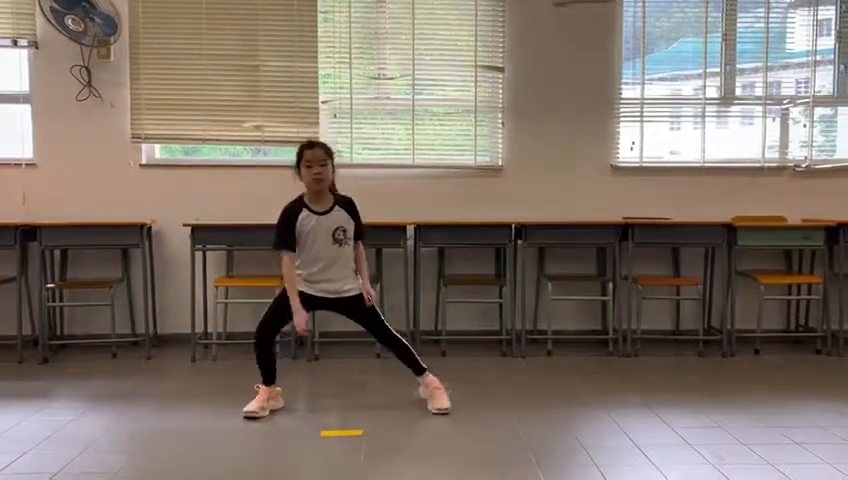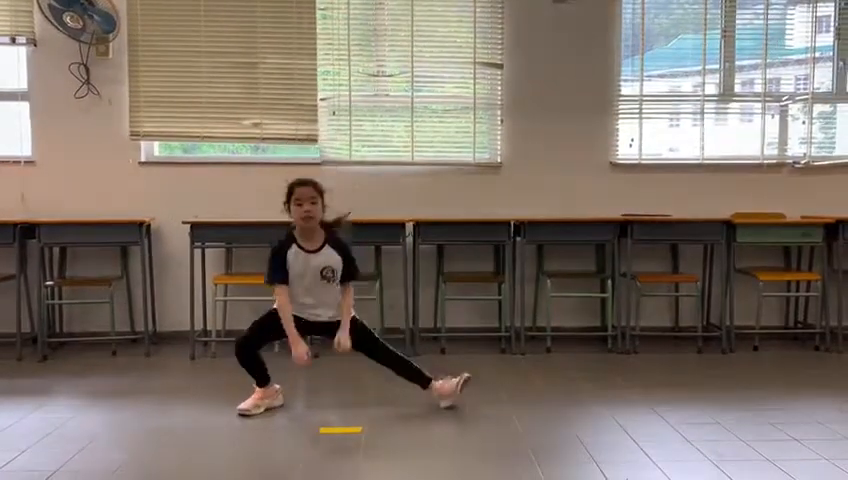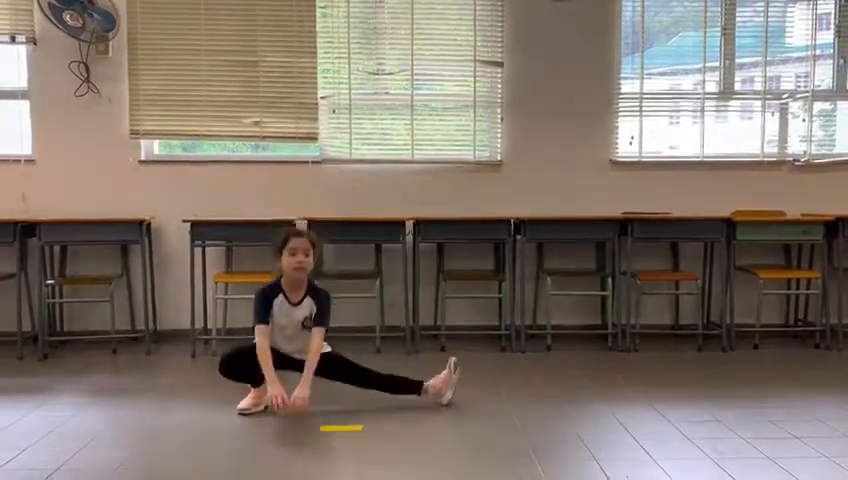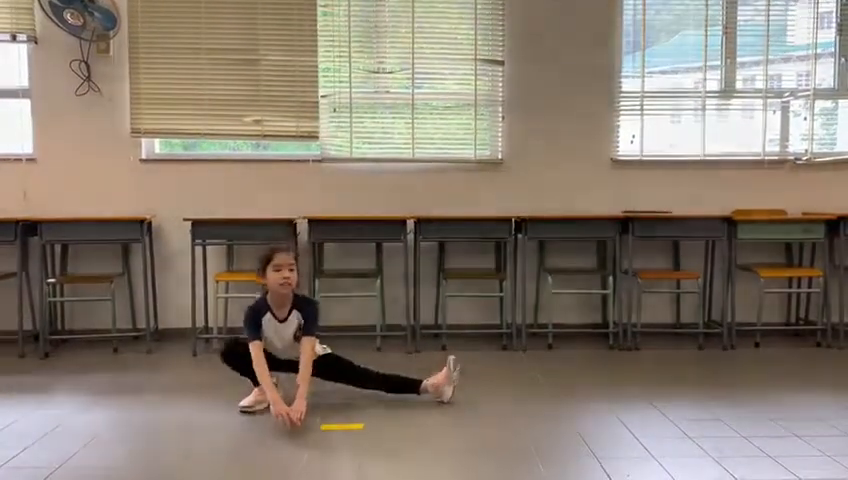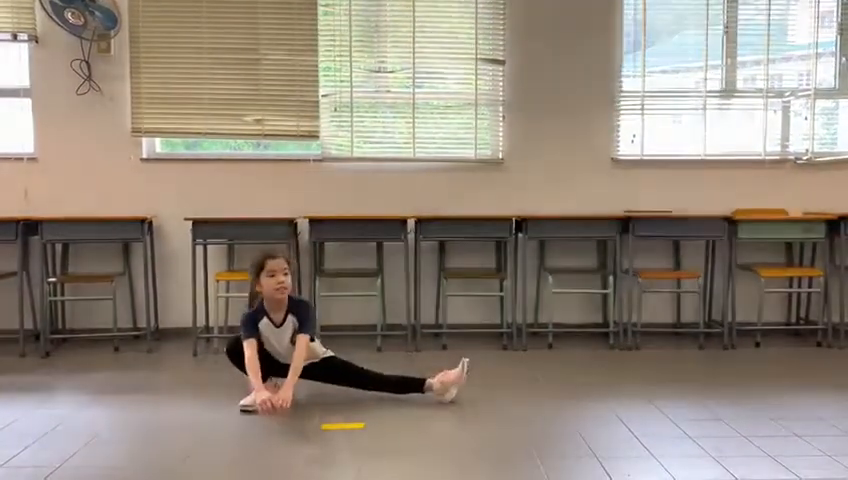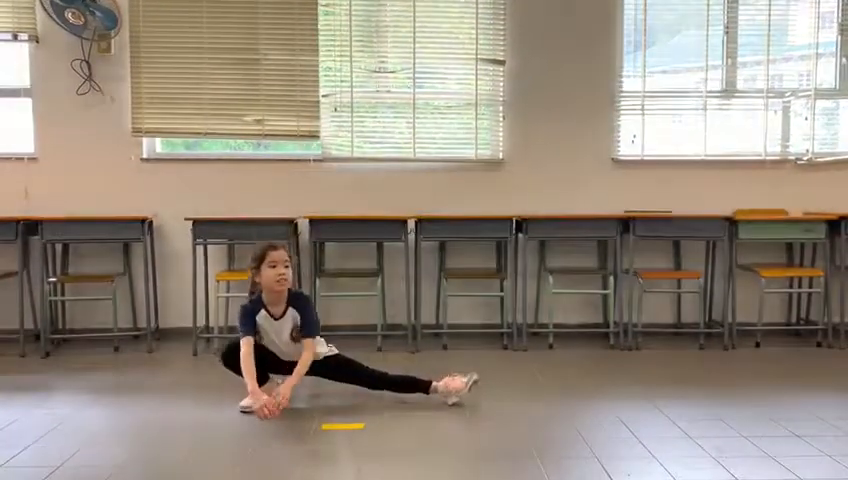
dt=0.3s
person 1, frame 1
left shoulder: (347, 208)
right shoulder: (291, 214)
left elbow: (357, 246)
right elbow: (288, 263)
left wrist: (365, 282)
right wrist: (296, 308)
left hip: (346, 289)
right hip: (303, 288)
left knee: (384, 333)
right knee: (263, 334)
left ankle: (427, 381)
right ankle: (269, 392)
person 1, frame 2
left shoulder: (339, 247)
right shoulder: (282, 249)
left elbow: (347, 290)
right elbow: (281, 296)
left wrist: (344, 329)
right wrist: (295, 340)
left hip: (333, 315)
right hip: (293, 312)
left knee: (378, 349)
right knee: (243, 346)
left ankle: (435, 387)
right ankle: (267, 391)
person 1, frame 3
left shoulder: (320, 296)
right shoulder: (266, 295)
left elbow: (316, 342)
right elbow: (262, 340)
left wrist: (306, 385)
right wrist: (272, 384)
left hip: (312, 354)
right hip: (276, 353)
left knee: (366, 378)
right knee: (227, 366)
left ankle: (429, 388)
right ankle: (260, 389)
person 1, frame 4
left shoulder: (307, 306)
right shoulder: (255, 312)
left elbow: (307, 351)
right elbow: (257, 356)
left wrist: (301, 398)
right wrist: (275, 400)
left hip: (311, 357)
right hip: (274, 358)
left knee: (362, 376)
right knee: (230, 351)
left ankle: (428, 386)
right ankle: (261, 389)
person 1, frame 5
left shoulder: (301, 308)
right shoulder: (252, 317)
left elbow: (302, 347)
right elbow: (250, 353)
left wrist: (288, 387)
right wrist: (260, 389)
left hip: (313, 361)
right hip: (277, 363)
left knee: (370, 380)
right knee: (235, 347)
left ankle: (434, 385)
right ankle: (268, 385)
person 1, frame 6
left shoulder: (302, 302)
right shoulder: (250, 310)
left elbow: (308, 350)
right elbow: (246, 351)
left wrist: (289, 385)
right wrist: (255, 392)
left hip: (316, 357)
right hip: (277, 359)
left knee: (373, 378)
right knee: (230, 354)
left ankle: (439, 387)
right ankle: (266, 387)
